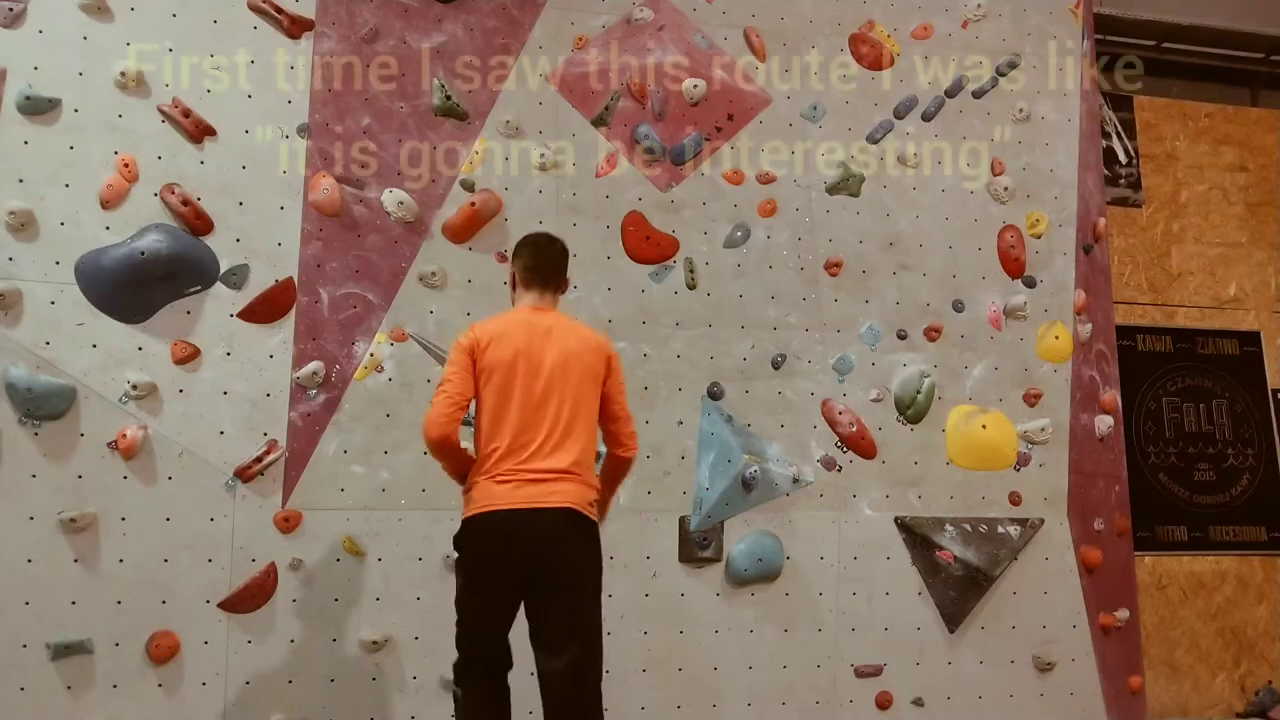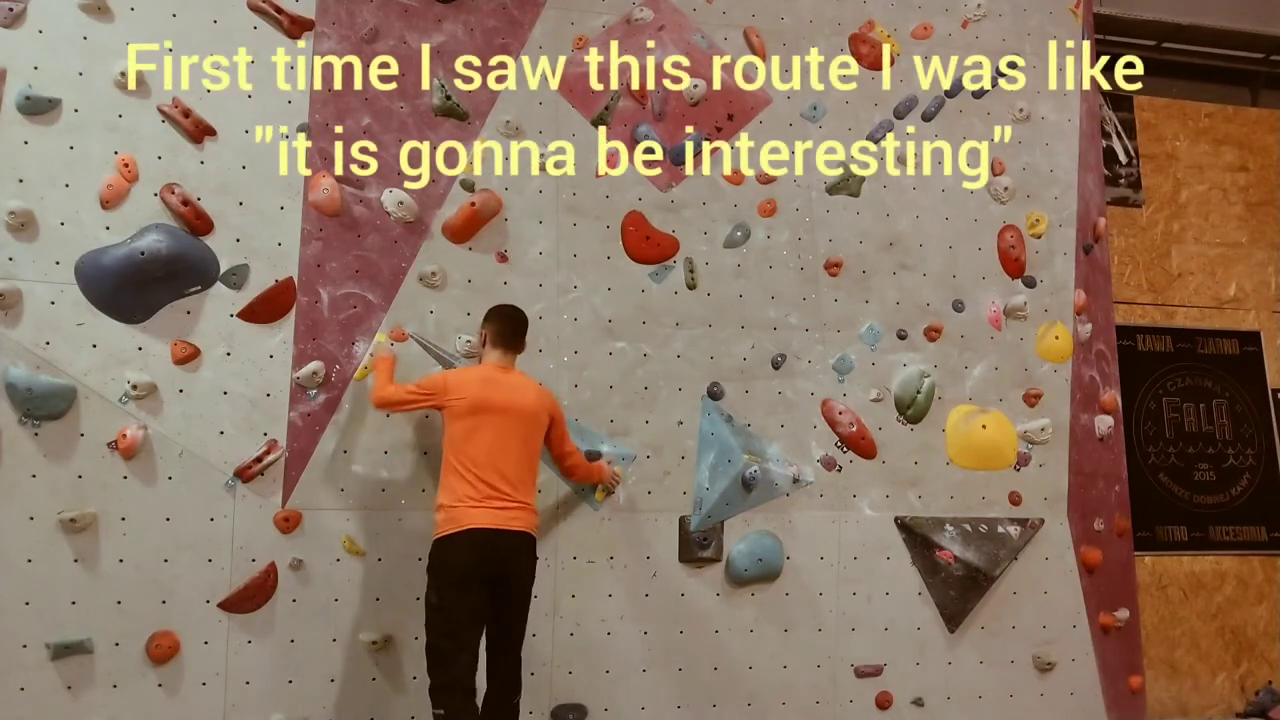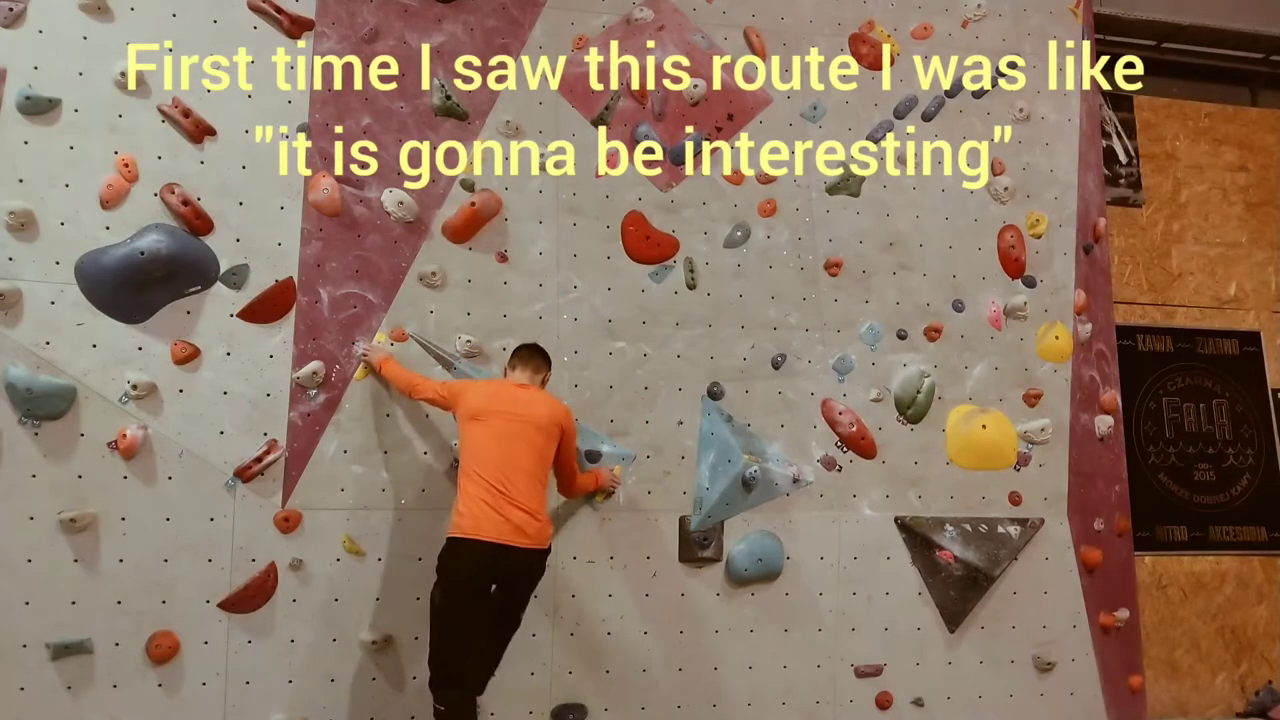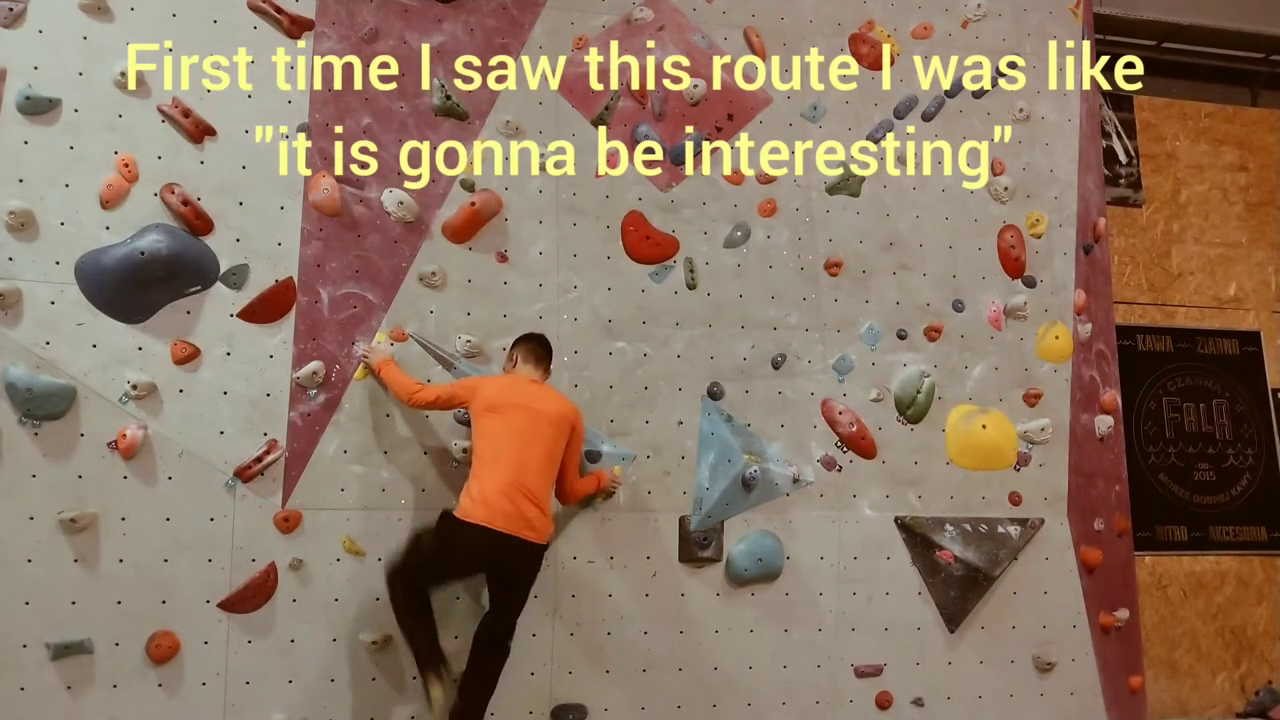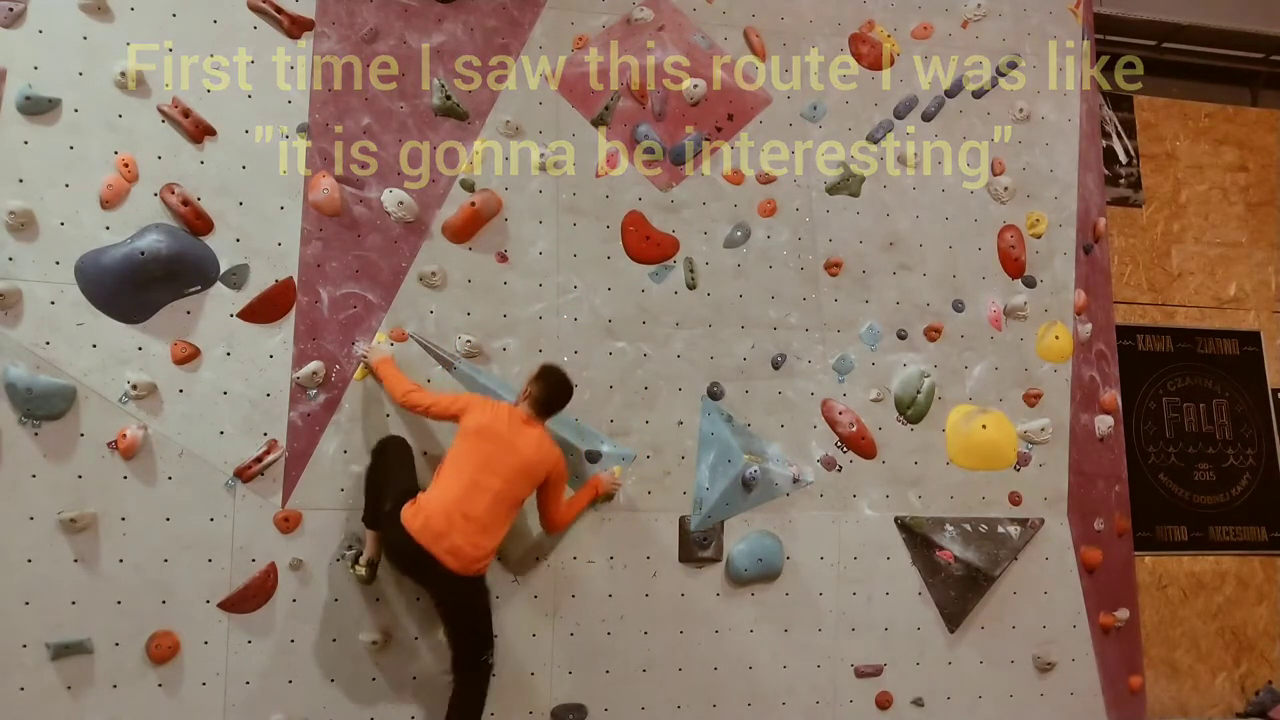
dt=1s
person 1, frame 1
left shoulder: (480, 338)
right shoulder: (596, 346)
left elbow: (438, 430)
right elbow: (624, 447)
right wrist: (599, 499)
left hip: (493, 520)
right hip: (568, 522)
left knee: (480, 672)
person 1, frame 2
left shoulder: (452, 384)
right shoulder: (542, 399)
left elbow: (383, 396)
right elbow: (571, 465)
left wrist: (384, 360)
right wrist: (601, 472)
left hip: (462, 537)
right hip: (518, 541)
left knee: (452, 671)
right knee: (505, 666)
person 1, frame 3
left shoulder: (470, 392)
right shoulder: (558, 412)
left elbow: (415, 387)
right elbow: (569, 486)
left wrist: (382, 362)
right wrist: (597, 479)
left hip: (470, 541)
right hip: (529, 546)
left knee: (451, 665)
right knee: (499, 625)
person 1, frame 4
left shoulder: (485, 387)
right shoulder: (568, 411)
left elbow: (416, 395)
right elbow: (567, 492)
left wrist: (383, 364)
right wrist: (598, 480)
left hip: (475, 527)
right hip: (530, 543)
left knee: (404, 578)
right knee: (496, 635)
left ankle: (434, 677)
person 1, frame 5
left shoulder: (479, 409)
right shoulder: (551, 458)
left elbow: (410, 398)
right elbow: (554, 522)
left wrist: (382, 363)
right wrist: (595, 487)
left hip: (408, 536)
right hip: (459, 570)
left knee: (390, 448)
right knee: (475, 654)
left ankle: (369, 557)
